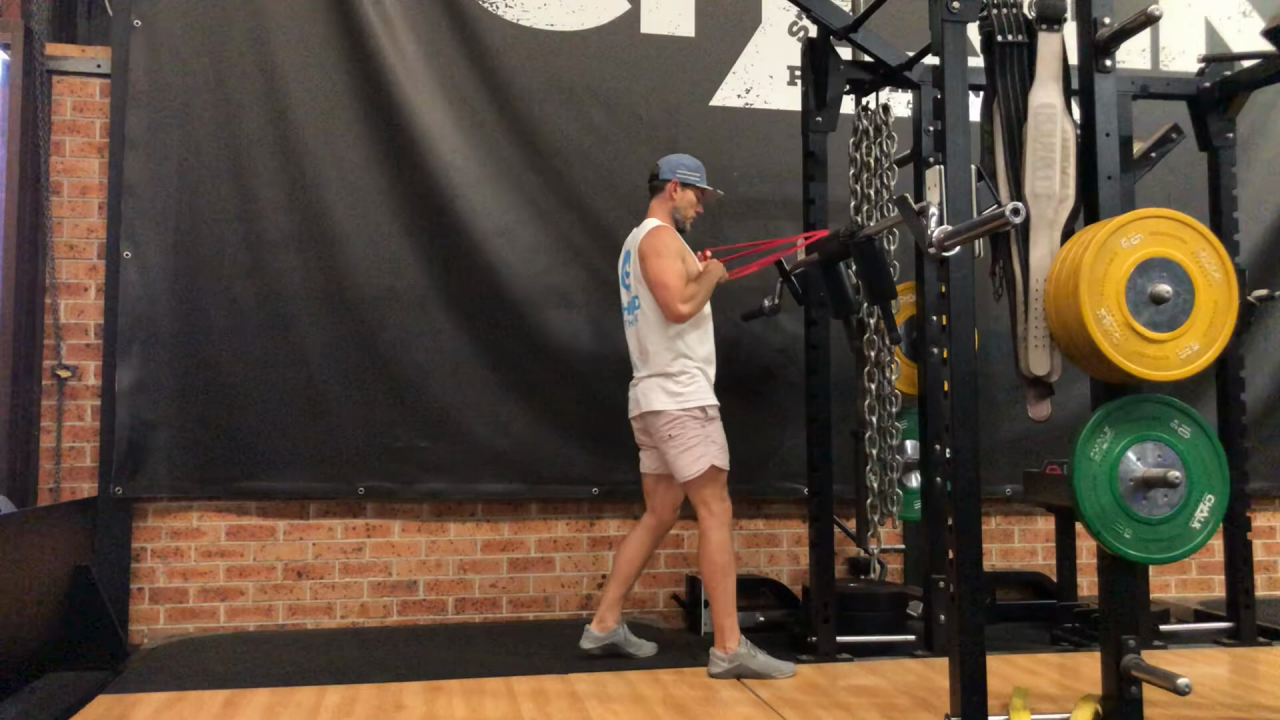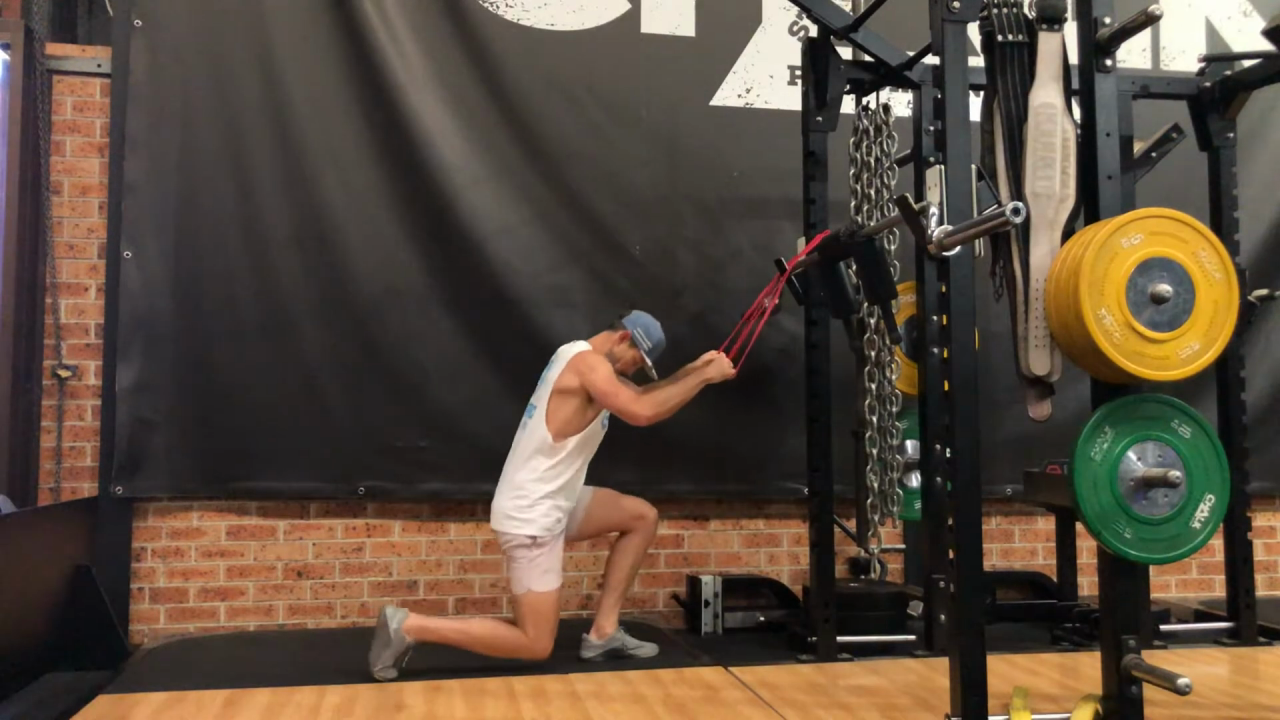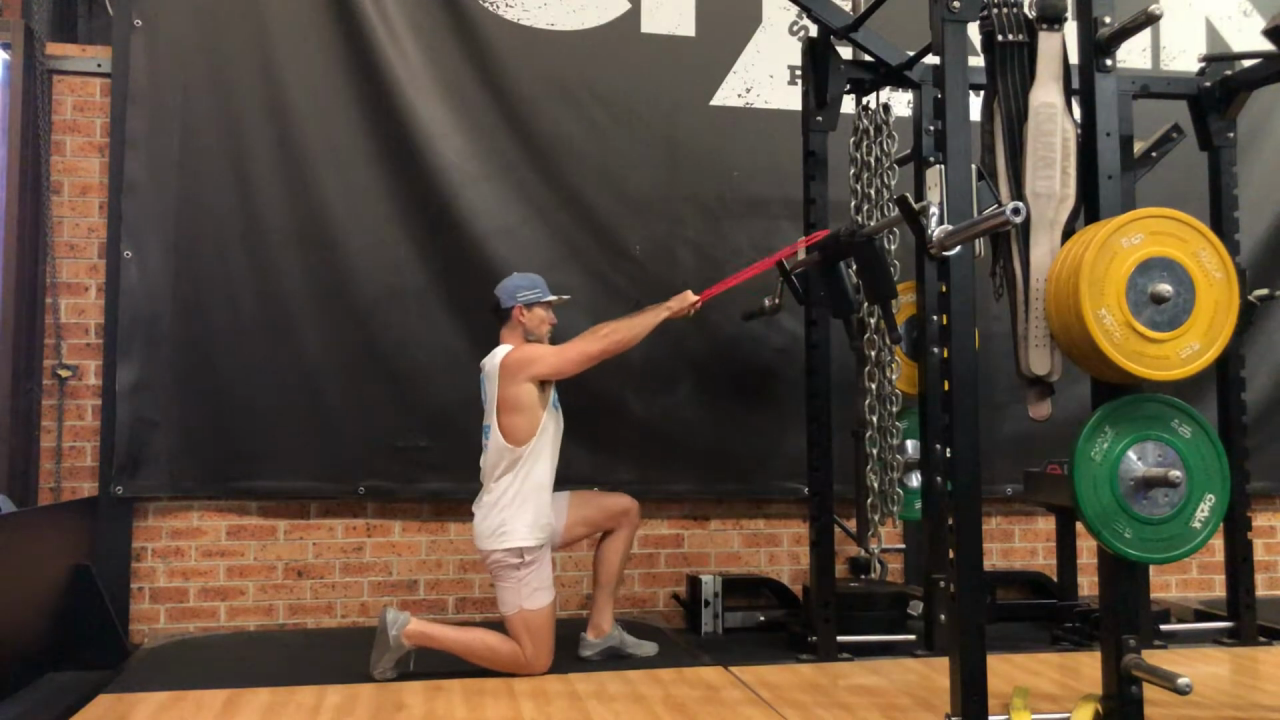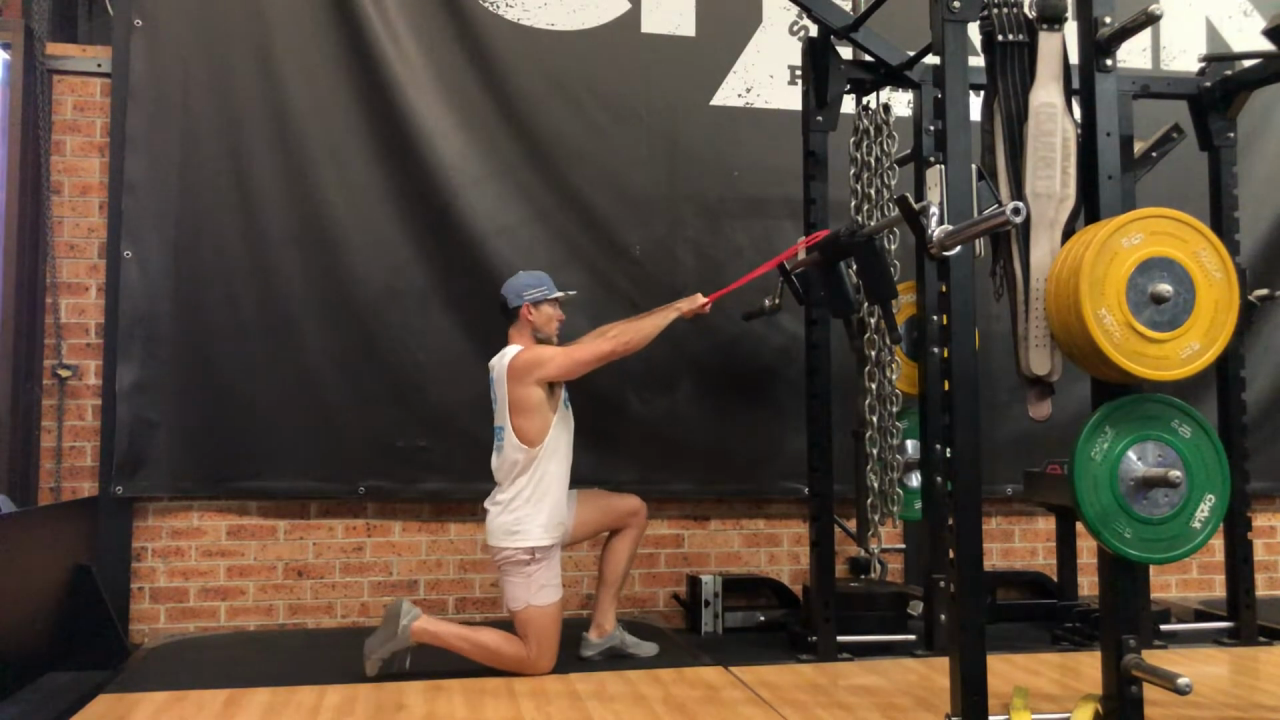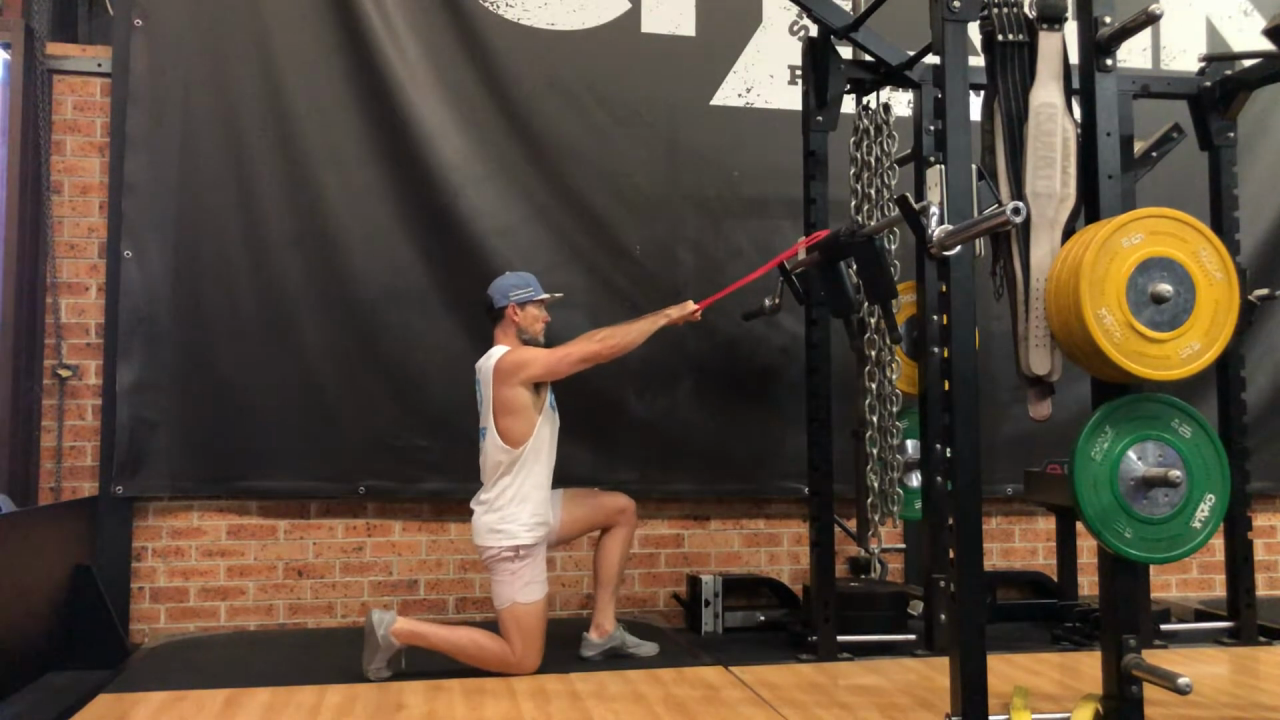
dt=1s
person 1, frame 1
left shoulder: (637, 242)
right shoulder: (660, 236)
right elbow: (680, 306)
left wrist: (700, 274)
right wrist: (709, 277)
left hip: (655, 399)
right hip: (680, 399)
left knee: (659, 515)
right knee: (716, 514)
left ankle: (603, 626)
right ankle: (730, 649)
person 1, frame 2
left shoulder: (579, 359)
right shoulder: (587, 361)
left elbow: (637, 398)
right elbow: (641, 412)
left wrist: (692, 369)
right wrist: (706, 377)
left hip: (550, 501)
right hip: (529, 515)
left knee: (643, 518)
right knee: (536, 643)
left ankle: (603, 633)
right ankle: (407, 626)
person 1, frame 3
left shoulder: (514, 360)
right shoulder: (518, 361)
left elbow: (592, 337)
right elbow: (606, 344)
left wrist: (663, 312)
right wrist: (669, 308)
left hip: (529, 514)
right hip: (514, 532)
left knee: (624, 510)
right knee: (533, 661)
left ankle: (599, 632)
right ankle: (407, 630)
person 1, frame 4
left shoulder: (521, 360)
right shoulder: (528, 362)
left elbow: (600, 336)
right elbow: (617, 345)
left wrist: (671, 308)
right wrist: (679, 309)
left hip: (539, 514)
right hip: (525, 533)
left knee: (632, 512)
right knee: (537, 661)
left ankle: (602, 631)
right ankle: (416, 626)
person 1, frame 5
left shoulder: (505, 362)
right shoulder: (514, 363)
left elbow: (585, 342)
right elbow: (600, 349)
left wrist: (660, 318)
right wrist: (667, 316)
left hip: (529, 513)
right hip: (511, 531)
left knee: (621, 509)
right knee: (522, 661)
left ankle: (602, 631)
right ankle: (398, 630)
